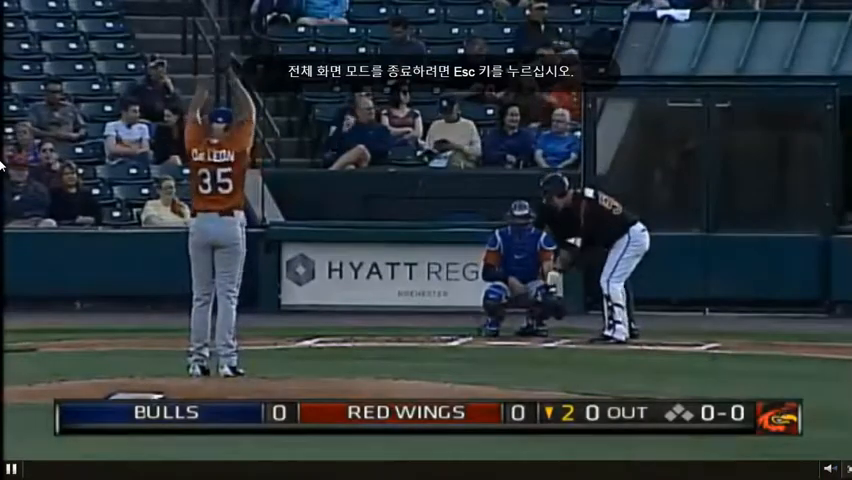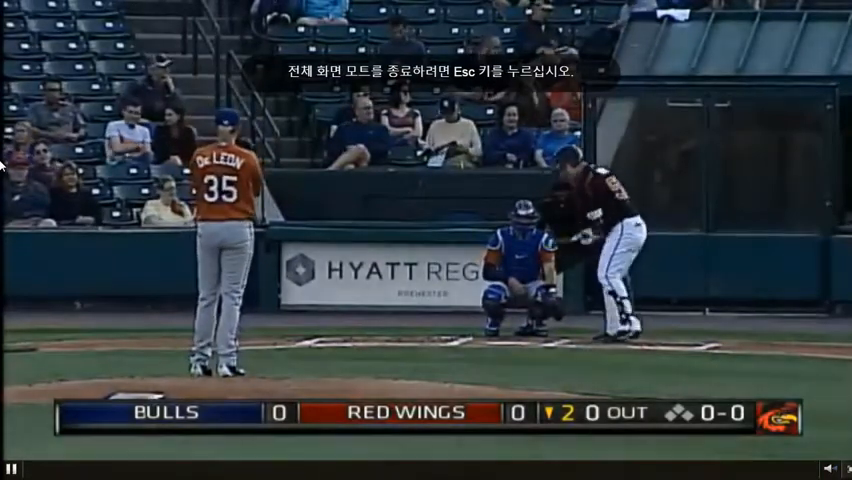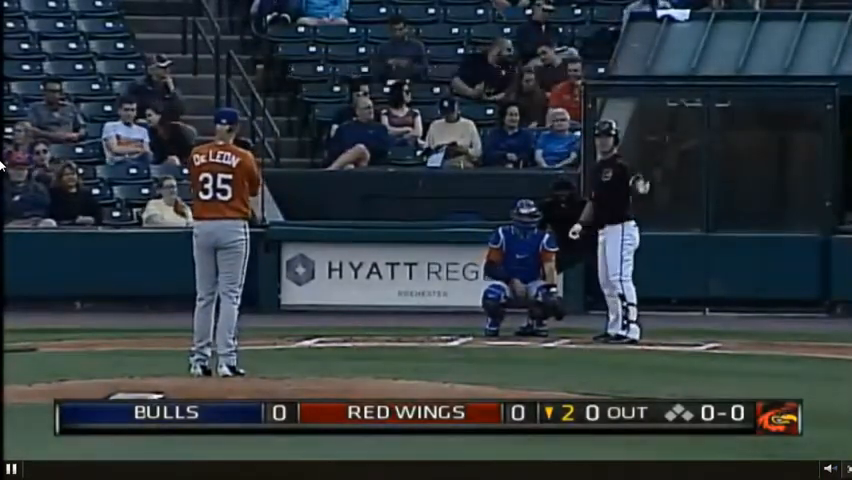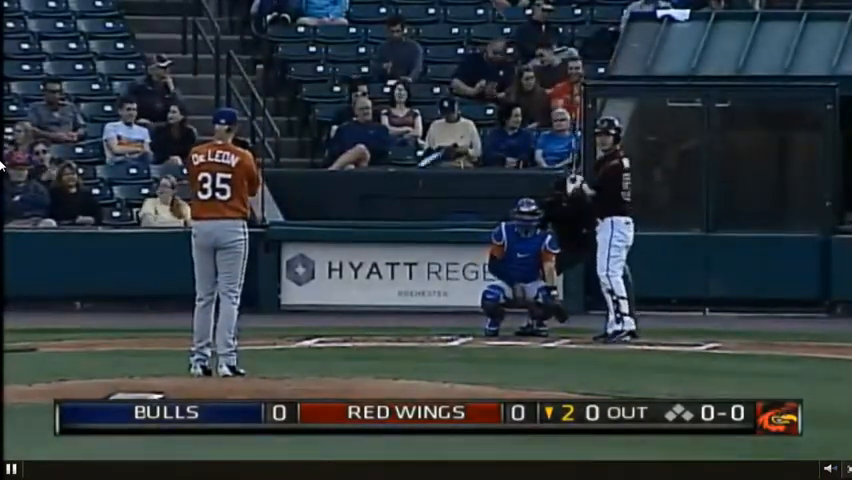
dt=1s
person 1, frame 1
left shoulder: (195, 146)
right shoulder: (238, 147)
left elbow: (192, 113)
right elbow: (250, 114)
left wrist: (207, 78)
right wrist: (233, 79)
left hip: (200, 224)
right hip: (230, 225)
left knee: (201, 296)
right knee: (227, 296)
left ankle: (197, 359)
right ankle: (226, 360)
person 1, frame 2
left shoulder: (199, 156)
right shoulder: (247, 158)
right elbow: (257, 191)
left hip: (207, 228)
right hip: (238, 229)
left knee: (207, 296)
right knee: (232, 296)
left ankle: (199, 359)
right ankle: (226, 360)
person 1, frame 3
left shoulder: (196, 155)
right shoulder: (244, 157)
right elbow: (254, 189)
left hip: (202, 227)
right hip: (232, 227)
left knee: (204, 295)
right knee: (229, 295)
left ankle: (199, 359)
right ankle: (226, 359)
person 1, frame 4
left shoulder: (195, 155)
right shoulder: (243, 157)
right elbow: (253, 189)
left hip: (201, 227)
right hip: (231, 228)
left knee: (204, 295)
right knee: (229, 296)
left ankle: (199, 359)
right ankle: (226, 360)
person 2, frame 1
left shoulder: (583, 205)
right shoulder: (580, 197)
left elbow: (573, 245)
left hip: (631, 237)
right hip: (625, 237)
left knee: (610, 281)
right knee: (611, 281)
left ankle: (616, 332)
right ankle: (624, 327)
person 2, frame 2
left shoulder: (588, 180)
right shoulder: (597, 173)
left elbow: (596, 217)
left wrist: (591, 233)
right wrist: (592, 232)
left hip: (625, 229)
right hip: (634, 227)
left knee: (607, 275)
right knee: (612, 277)
left ankle: (628, 323)
right ankle: (614, 329)
person 2, frame 3
left shoulder: (619, 165)
right shoulder: (597, 167)
left elbow: (633, 179)
left wrist: (640, 184)
right wrist: (580, 223)
left hip: (620, 229)
right hip: (605, 230)
left knee: (621, 279)
right knee: (606, 281)
left ankle: (630, 330)
right ankle: (615, 328)
person 2, frame 4
left shoulder: (610, 161)
right shoulder: (618, 160)
left elbow: (591, 189)
left wrist: (575, 185)
right wrist: (581, 182)
left hip: (613, 223)
right hip: (616, 223)
left knee: (608, 273)
right knee: (610, 275)
left ankle: (624, 323)
right ankle: (615, 327)
person 3, frame 1
left shoulder: (541, 238)
right shoulder: (499, 237)
left elbow: (548, 266)
right elbow: (487, 272)
left wrist: (551, 289)
right wrist: (508, 279)
left hip: (532, 285)
right hip: (507, 285)
left knee: (549, 299)
right knee: (491, 298)
left ankle: (536, 322)
right ankle: (494, 322)
person 3, frame 2
left shoulder: (543, 239)
right shoulder: (501, 236)
left elbow: (549, 267)
right elbow: (488, 271)
left wrist: (551, 290)
right wrist: (509, 280)
left hip: (532, 285)
right hip: (507, 284)
left knee: (550, 300)
right knee: (491, 297)
left ankle: (535, 323)
right ankle: (494, 323)
person 3, frame 3
left shoulder: (544, 239)
right shoulder: (502, 235)
left elbow: (550, 267)
right elbow: (490, 269)
left wrist: (553, 291)
right wrist: (512, 281)
left hip: (532, 285)
right hip: (508, 284)
left knee: (549, 299)
right knee: (491, 296)
left ankle: (535, 323)
right ankle: (493, 324)
person 3, frame 4
left shoulder: (545, 239)
right shoulder: (504, 232)
left elbow: (549, 267)
right elbow: (493, 265)
left wrist: (554, 293)
right wrist: (513, 283)
left hip: (532, 284)
right hip: (507, 282)
left knee: (549, 299)
right knee: (489, 298)
left ankle: (536, 323)
right ankle: (493, 323)
